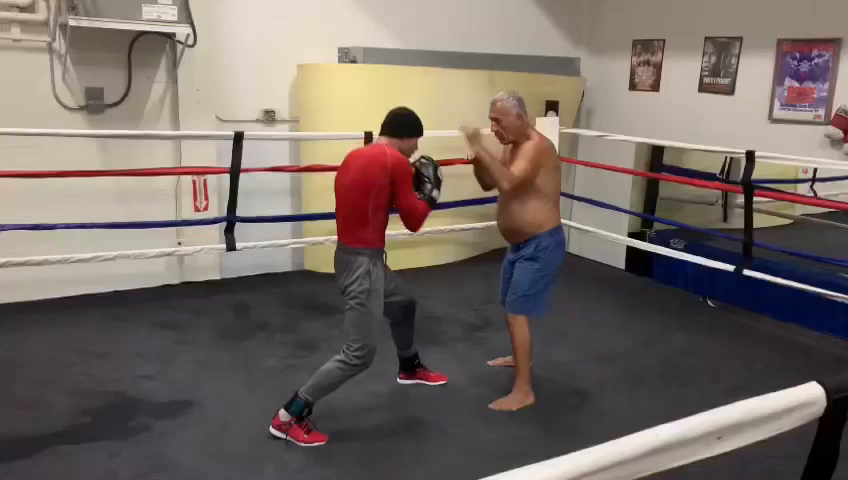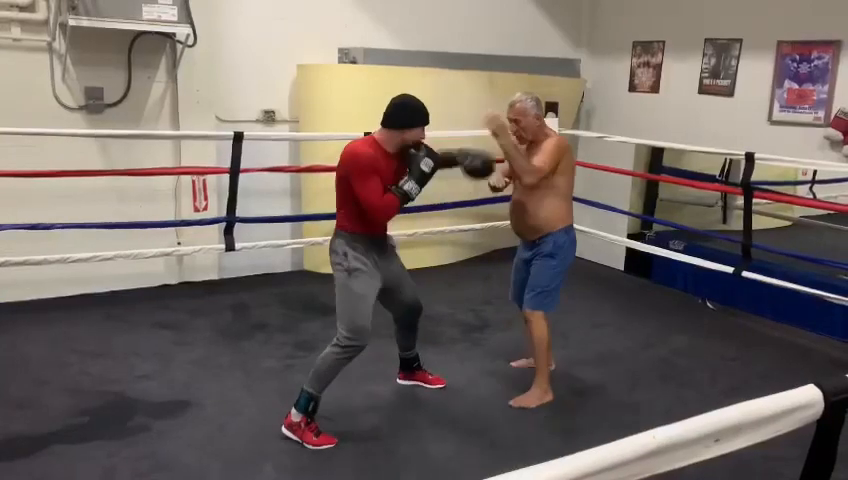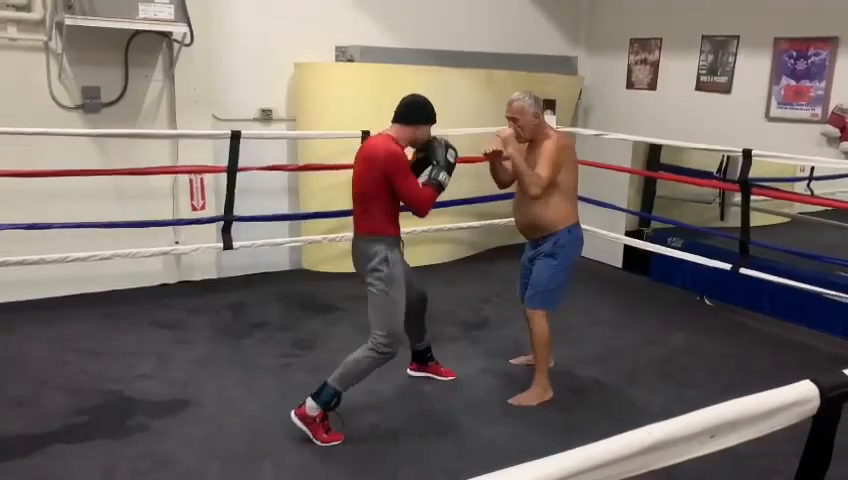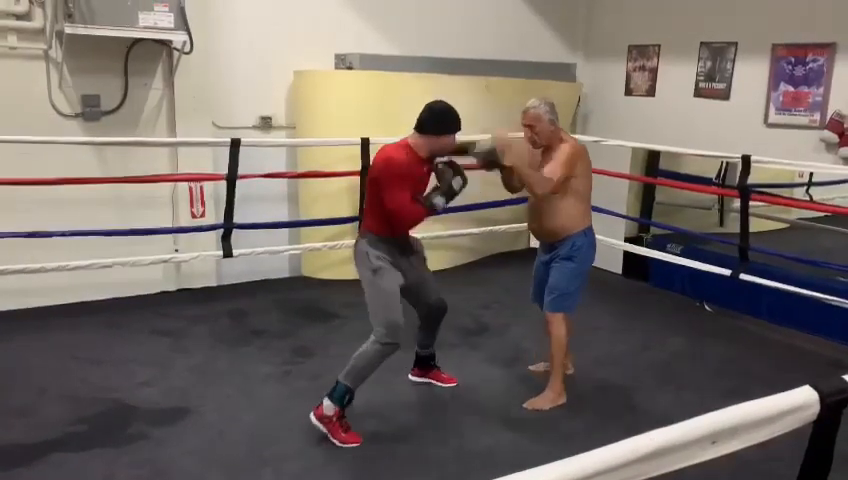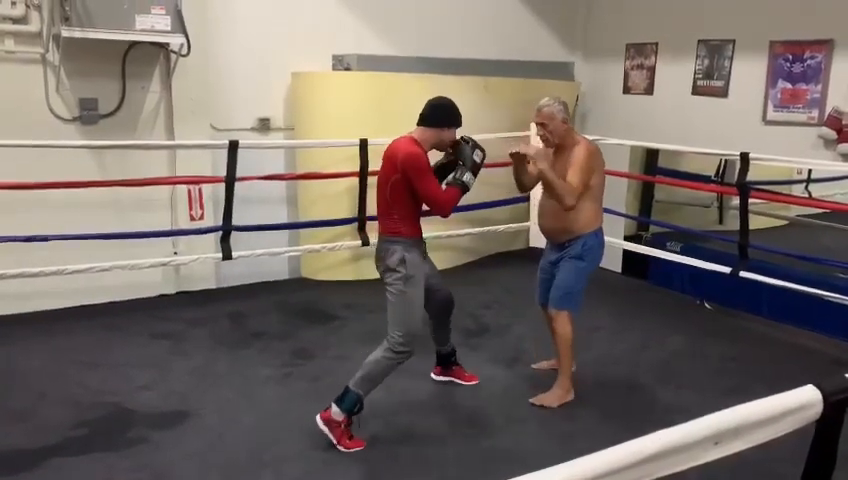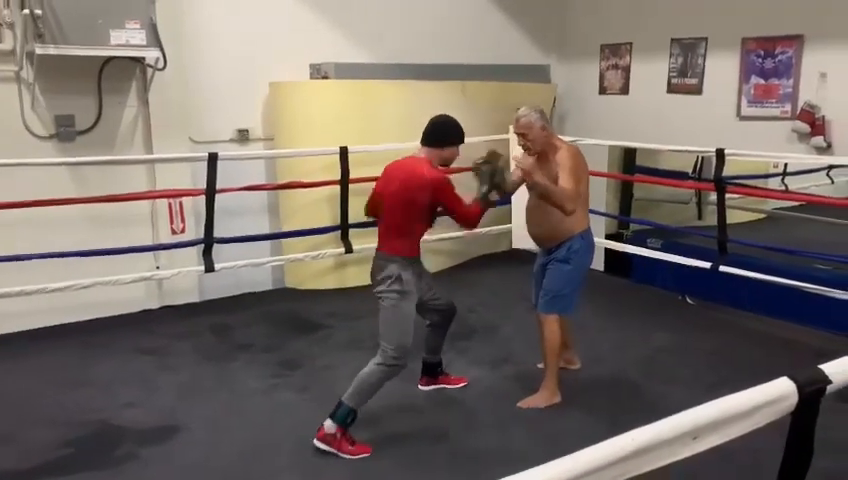
dt=0.7s
person 1, frame 1
left shoulder: (353, 158)
right shoulder: (397, 163)
right elbow: (413, 221)
right wrist: (431, 185)
left hip: (359, 256)
right hip: (362, 263)
left knee: (404, 305)
right knee: (359, 354)
left ankle: (410, 368)
right ankle: (289, 417)
person 1, frame 2
left shoulder: (399, 150)
right shoulder: (359, 154)
left elbow: (423, 151)
right elbow: (380, 210)
left wrist: (462, 158)
right wrist: (416, 176)
left hip: (381, 245)
right hip: (352, 249)
left knee: (410, 306)
right knee: (353, 338)
left ankle: (409, 369)
right ankle: (299, 416)
person 1, frame 3
left shoulder: (372, 145)
right shoulder: (392, 152)
right elbow: (421, 205)
left wrist: (419, 162)
right wrist: (443, 167)
left hip: (369, 243)
right hip: (381, 250)
left knee: (416, 298)
right knee: (385, 344)
left ankle: (422, 361)
right ankle: (313, 409)
person 1, frame 4
left shoulder: (421, 156)
right shoulder: (393, 159)
right elbow: (402, 219)
right wrist: (443, 192)
left hip: (404, 247)
right hip: (378, 250)
left knee: (434, 305)
right knee: (388, 336)
left ankle: (424, 366)
right ankle: (330, 409)
person 1, frame 5
left shoulder: (402, 147)
right shoulder: (411, 155)
right elbow: (441, 205)
left wrist: (450, 163)
right wrist: (468, 168)
left hip: (404, 246)
right hip: (401, 251)
left knee: (442, 300)
right knee: (401, 343)
left ankle: (446, 364)
right ankle: (337, 414)
person 1, frame 6
left shoulder: (395, 167)
right shoulder: (435, 179)
left elbow: (373, 209)
right elbow: (468, 220)
right wrist: (490, 189)
left hip: (405, 264)
right hip: (397, 270)
left knee: (444, 310)
right knee: (394, 356)
left ankle: (431, 373)
right ankle: (332, 429)
person 2, frame 1
left shoulder: (535, 147)
right shoulder: (513, 147)
left elbow: (508, 182)
right elbow: (489, 184)
left wrist: (481, 148)
right wrist: (480, 163)
left hip: (542, 244)
right hip: (520, 243)
left knee: (517, 313)
right knee: (510, 304)
left ankle: (523, 391)
right ankle: (519, 357)
person 2, frame 2
left shoulder: (554, 144)
right shoulder: (521, 144)
left elbow: (529, 178)
right elbow: (506, 175)
left wrist: (504, 139)
right wrist: (497, 179)
left hip: (554, 242)
right hip: (529, 241)
left knee: (533, 310)
right knee: (524, 302)
left ankle: (541, 388)
right ankle: (542, 356)
person 2, frame 3
left shoulder: (555, 145)
right shoulder: (527, 144)
left elbow: (534, 188)
right elbow: (505, 182)
left wrist: (513, 153)
right wrist: (496, 161)
left hip: (560, 241)
right hip: (536, 240)
left knee: (535, 309)
right knee: (528, 302)
left ankle: (541, 386)
right ankle: (540, 354)
person 2, frame 4
left shoulder: (569, 150)
right shoulder: (536, 148)
left elbow: (541, 187)
right elbow: (514, 187)
left wrist: (514, 158)
right wrist: (504, 164)
left hip: (574, 245)
right hip: (549, 244)
left knee: (554, 313)
right knee: (550, 306)
left ankle: (555, 390)
right ankle: (562, 361)
person 2, frame 5
left shoulder: (583, 151)
right shoulder: (550, 149)
left elbow: (569, 199)
right elbow: (525, 186)
left wrist: (543, 166)
right wrist: (520, 163)
left hip: (582, 244)
right hip: (556, 243)
left knee: (559, 310)
right knee: (547, 305)
left ankle: (563, 387)
right ankle: (563, 359)
person 2, frame 6
left shoulder: (565, 156)
right shoulder: (534, 155)
left elbow: (569, 204)
right elbow: (506, 189)
left wrist: (534, 176)
left hip: (572, 247)
right hip: (549, 247)
left knee: (548, 313)
right knee: (548, 307)
left ankle: (550, 390)
right ankle: (567, 356)
